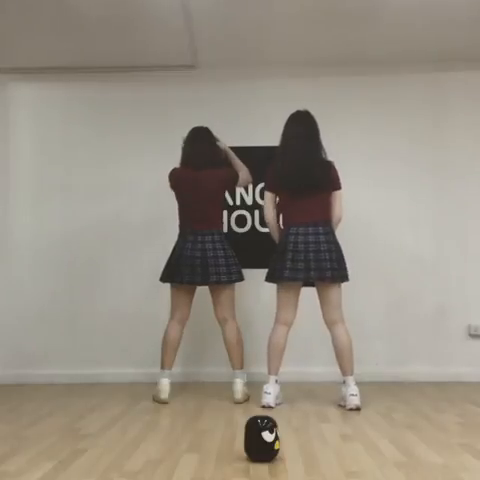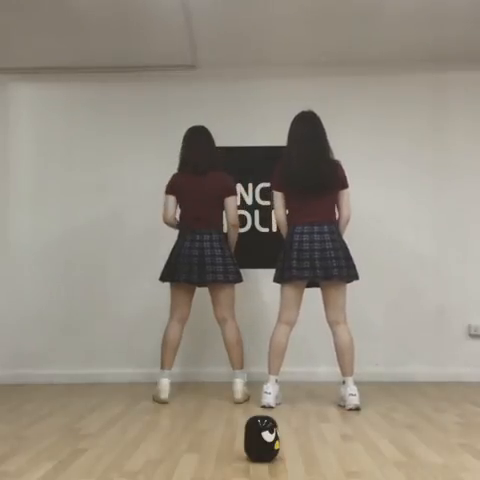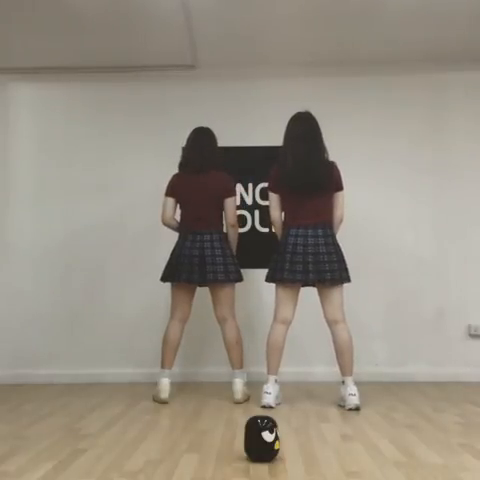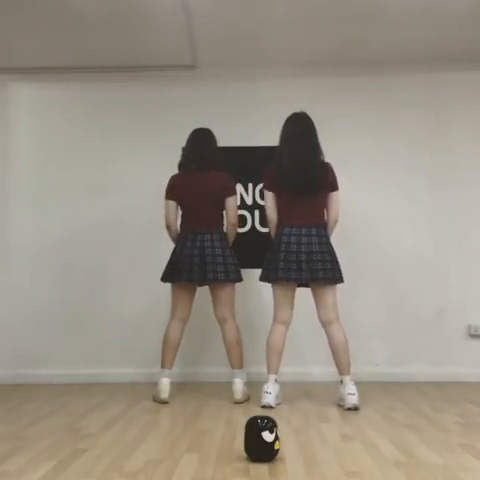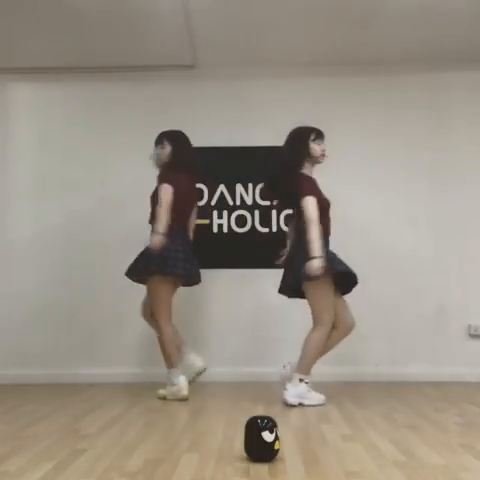
dt=1s
person 1, frame 1
left shoulder: (276, 171)
right shoulder: (327, 169)
left elbow: (270, 216)
right elbow: (336, 215)
left hip: (292, 243)
right hip: (324, 243)
left knee: (282, 322)
right knee: (335, 321)
left ankle: (271, 387)
right ankle: (350, 388)
person 1, frame 2
left shoulder: (283, 171)
right shoulder: (335, 168)
left elbow: (280, 215)
right elbow: (345, 213)
left hip: (298, 243)
right hip: (330, 242)
left knee: (285, 321)
right knee: (338, 321)
left ankle: (271, 386)
right ankle: (350, 388)
person 1, frame 3
left shoulder: (279, 173)
right shoulder: (331, 170)
left elbow: (275, 216)
right elbow: (338, 215)
left hip: (292, 244)
right hip: (324, 243)
left knee: (281, 320)
right knee: (337, 320)
left ankle: (271, 386)
right ankle: (349, 388)
person 1, frame 4
left shoulder: (274, 172)
right shoulder: (325, 170)
left elbow: (271, 216)
right elbow: (333, 216)
left hip: (285, 244)
right hip: (318, 243)
left knee: (280, 320)
right knee: (331, 320)
left ankle: (271, 387)
right ankle: (348, 387)
person 1, frame 5
left shoulder: (295, 181)
right shoulder: (304, 180)
left elbow: (301, 219)
right elbow: (312, 218)
left wrist: (290, 248)
right wrist: (316, 255)
left hip: (308, 253)
right hip: (310, 252)
left knee: (345, 322)
right knee: (324, 323)
left ankle: (298, 375)
right ankle: (297, 385)
person 2, frame 1
left shoulder: (177, 176)
right shoulder: (221, 175)
right elbow: (247, 177)
left wrist: (189, 152)
right wrist: (227, 150)
left hip: (186, 248)
right hip: (216, 248)
left knee: (177, 319)
right knee: (227, 319)
left ankle: (163, 384)
right ankle: (239, 385)
person 2, frame 2
left shoulder: (177, 180)
right shoulder: (224, 180)
left elbow: (168, 219)
right elbow: (233, 222)
right wrist: (229, 249)
left hip: (186, 248)
right hip: (215, 247)
left knee: (177, 318)
right knee: (227, 319)
left ankle: (163, 384)
right ankle: (239, 385)
person 2, frame 3
left shoulder: (177, 180)
right shoulder: (224, 181)
left elbow: (167, 218)
right elbow: (231, 223)
right wrist: (232, 253)
left hip: (186, 248)
right hip: (216, 246)
left knee: (177, 318)
right knee: (227, 318)
left ankle: (164, 383)
right ankle: (239, 384)
person 2, frame 4
left shoulder: (176, 181)
right shoulder: (224, 180)
left elbow: (170, 223)
right elbow: (232, 222)
left hip: (187, 248)
right hip: (217, 246)
left knee: (177, 319)
right knee: (227, 318)
left ankle: (164, 383)
right ankle: (239, 384)
person 2, frame 5
left shoulder: (168, 176)
right shoulder: (190, 182)
left elbow: (165, 202)
left wrist: (159, 231)
left hip: (167, 247)
right hip: (182, 248)
left knee: (162, 317)
right knee: (150, 310)
left ankle: (178, 382)
right ankle: (190, 359)
